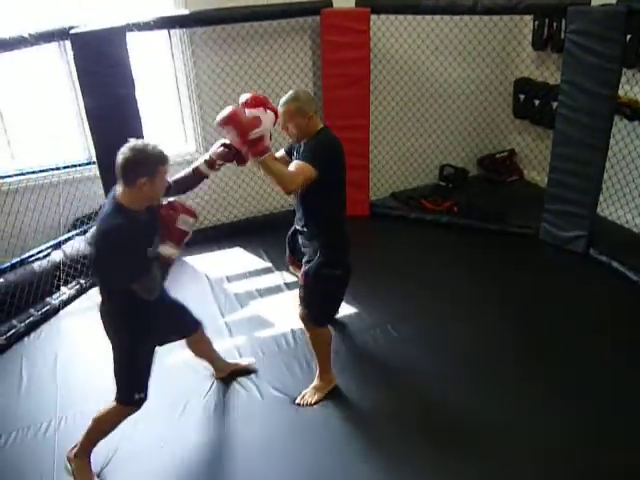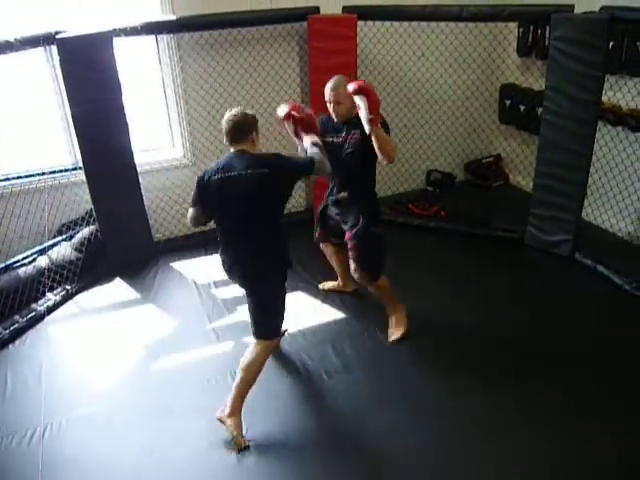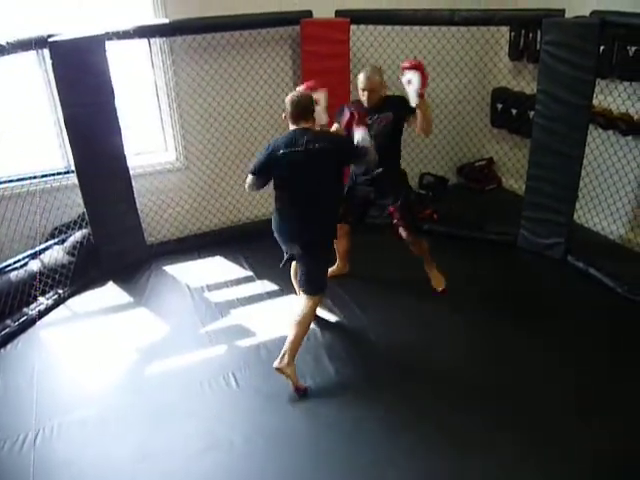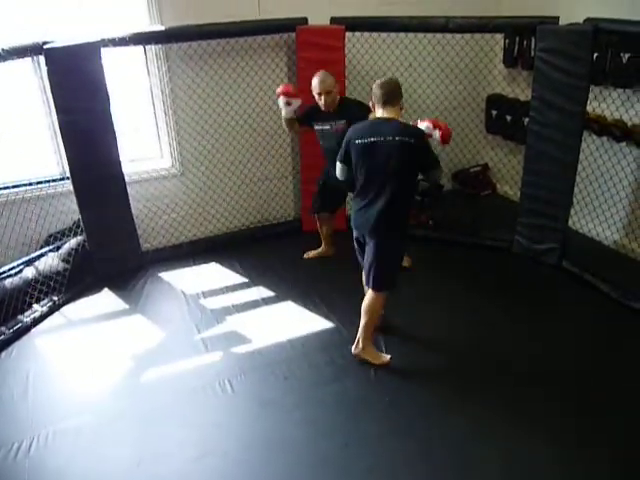
dt=0.7s
person 1, frame 1
left shoulder: (127, 195)
right shoulder: (116, 231)
left elbow: (172, 188)
right elbow: (149, 289)
left wrist: (210, 162)
right wrist: (171, 242)
left hip: (151, 303)
right hip: (131, 319)
left knee: (195, 329)
right knee: (129, 402)
left ankle: (222, 367)
person 1, frame 2
left shoulder: (210, 174)
right shoulder: (270, 165)
left elbow: (195, 220)
right elbow: (321, 167)
right wrist: (308, 136)
left hip: (233, 261)
right hip: (264, 263)
right knee: (266, 340)
left ankle: (271, 327)
right ankle: (231, 410)
person 1, frame 3
left shoulder: (275, 148)
right shoulder: (332, 142)
left elbow: (252, 186)
right elbow: (369, 159)
left hip: (284, 226)
right hip: (318, 229)
left knee: (297, 260)
right knee: (311, 295)
left ankle: (301, 316)
right ankle: (287, 358)
person 1, frame 4
left shoulder: (355, 133)
right shoulder: (413, 136)
left elbow: (341, 174)
right elbow: (435, 172)
left hip: (360, 216)
right hip: (389, 221)
left knee: (369, 269)
right knee: (379, 286)
left ankle: (374, 314)
right ankle: (363, 344)
person 2, frame 1
left shoulder: (325, 146)
right shoulder: (302, 141)
left elbow: (289, 184)
right elbow: (274, 165)
left wrist: (258, 147)
right wrist: (258, 137)
left hip: (326, 239)
right hip: (306, 230)
left knee: (310, 314)
right knee: (300, 269)
left ankle: (325, 378)
right ankle: (327, 304)
person 2, frame 2
left shoulder: (371, 121)
right shoulder: (325, 122)
left elbow: (389, 158)
left wrist: (372, 124)
left hip: (359, 205)
right hip: (334, 199)
left knee: (362, 270)
right knee: (326, 240)
left ankle: (396, 312)
right ankle: (344, 281)
person 2, frame 3
left shoulder: (398, 105)
right shoulder: (351, 109)
left elbow: (426, 131)
left wrist: (418, 99)
left hip: (390, 178)
right hip: (360, 178)
left knee: (408, 232)
right knee: (339, 223)
left ankle: (431, 268)
right ankle: (341, 265)
person 2, frame 4
left shoulder: (353, 107)
right shoulder: (311, 112)
right elbow: (292, 128)
right wrist: (287, 114)
right hip: (334, 171)
right knee: (322, 213)
right ankle: (327, 247)
